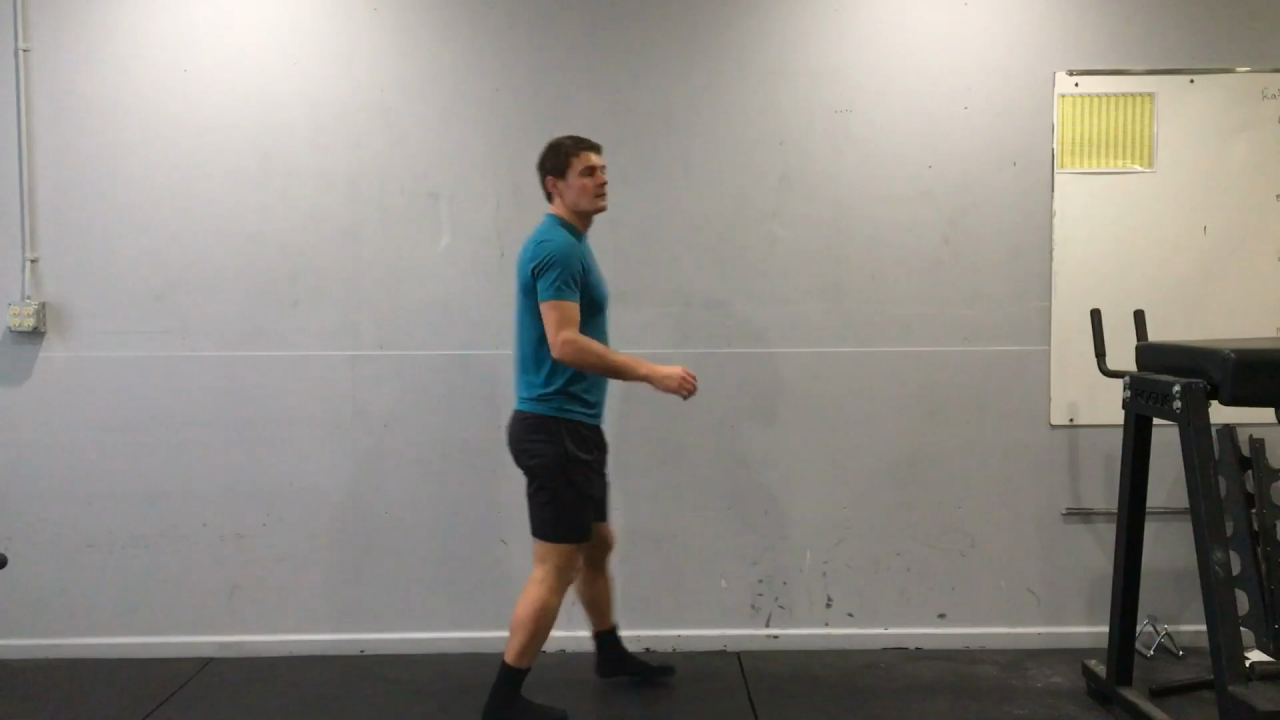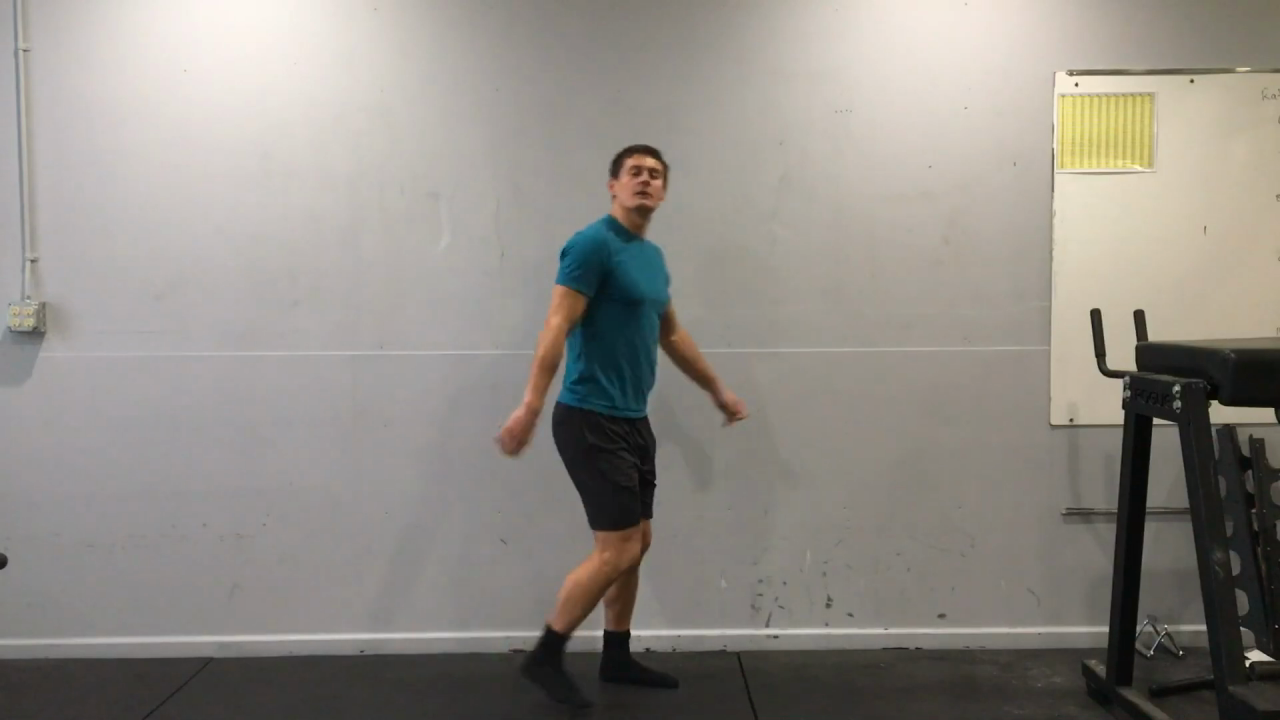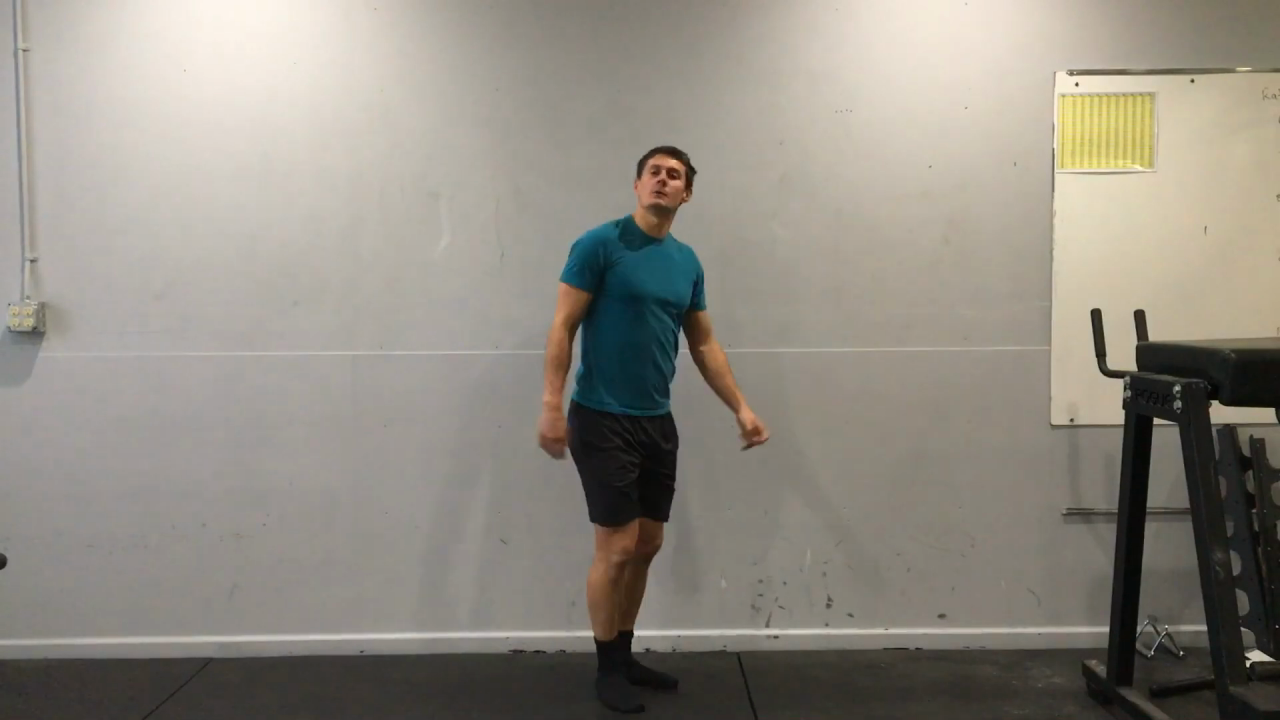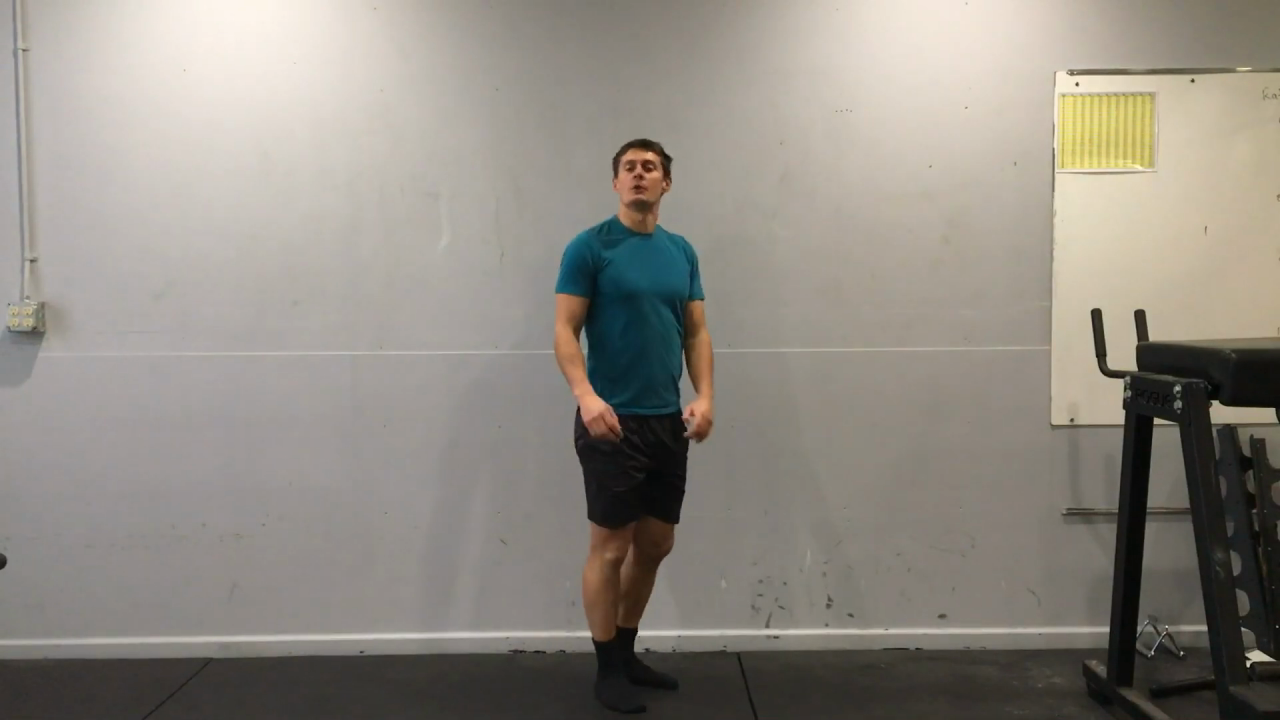
dt=0.3s
person 1, frame 1
left shoulder: (561, 244)
right shoulder: (557, 250)
right elbow: (565, 344)
right wrist: (654, 373)
left hip: (571, 429)
right hip: (554, 432)
left knee: (597, 544)
right knee: (557, 565)
left ankle: (610, 652)
person 1, frame 2
left shoulder: (651, 255)
right shoulder: (592, 245)
left elbow: (670, 334)
right elbow: (558, 329)
left wrist: (718, 390)
right wrist: (529, 406)
left hip: (632, 421)
right hip: (594, 424)
left knee: (637, 543)
right knee: (618, 552)
left ankle: (616, 657)
right ankle: (547, 654)
person 1, frame 3
left shoulder: (687, 261)
right shoulder: (600, 244)
left elbow: (704, 342)
right elbow: (563, 326)
left wrist: (741, 408)
right wrist: (552, 405)
left hip: (657, 422)
right hip: (602, 421)
left knee: (647, 546)
right knee: (616, 548)
left ankle: (625, 655)
right ankle: (608, 668)
person 1, frame 4
left shoulder: (682, 252)
right shoulder: (589, 248)
left elbow: (696, 333)
right elbow: (565, 331)
left wrist: (704, 396)
right wrist: (586, 396)
left hip: (668, 423)
right hip: (613, 423)
left knee: (654, 546)
right knee: (610, 548)
left ankle: (625, 652)
right ankle: (607, 669)
